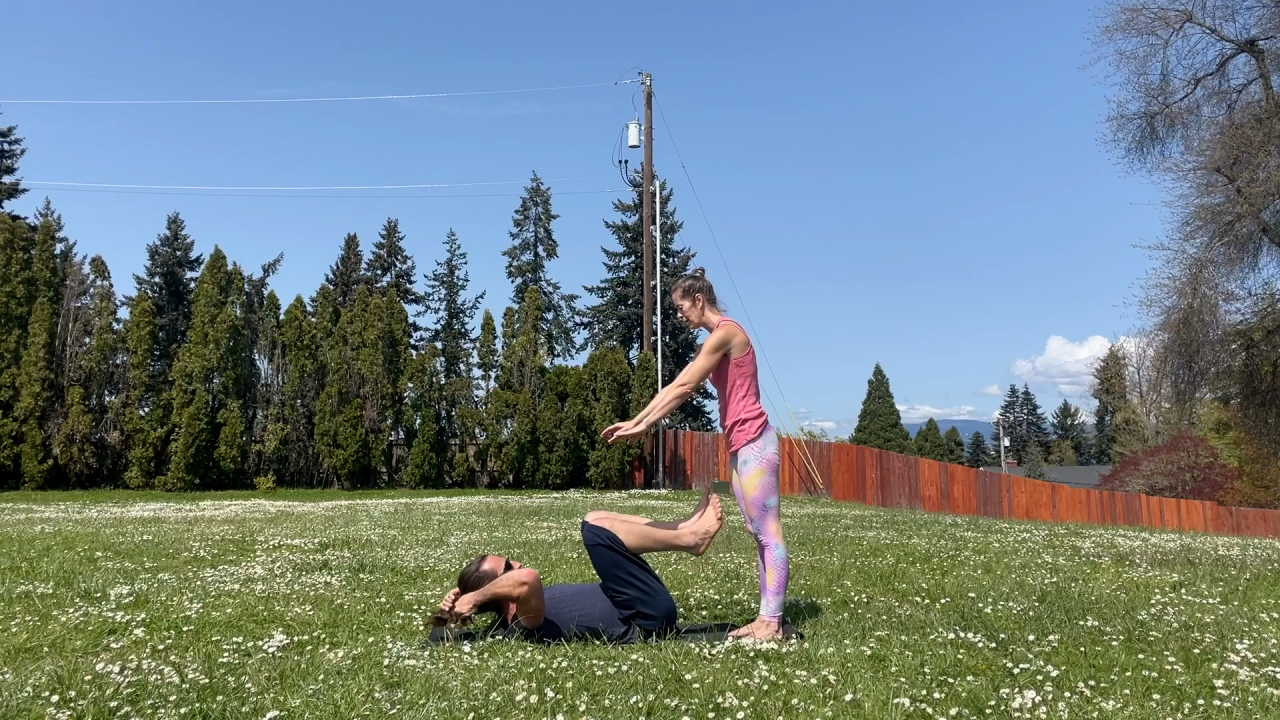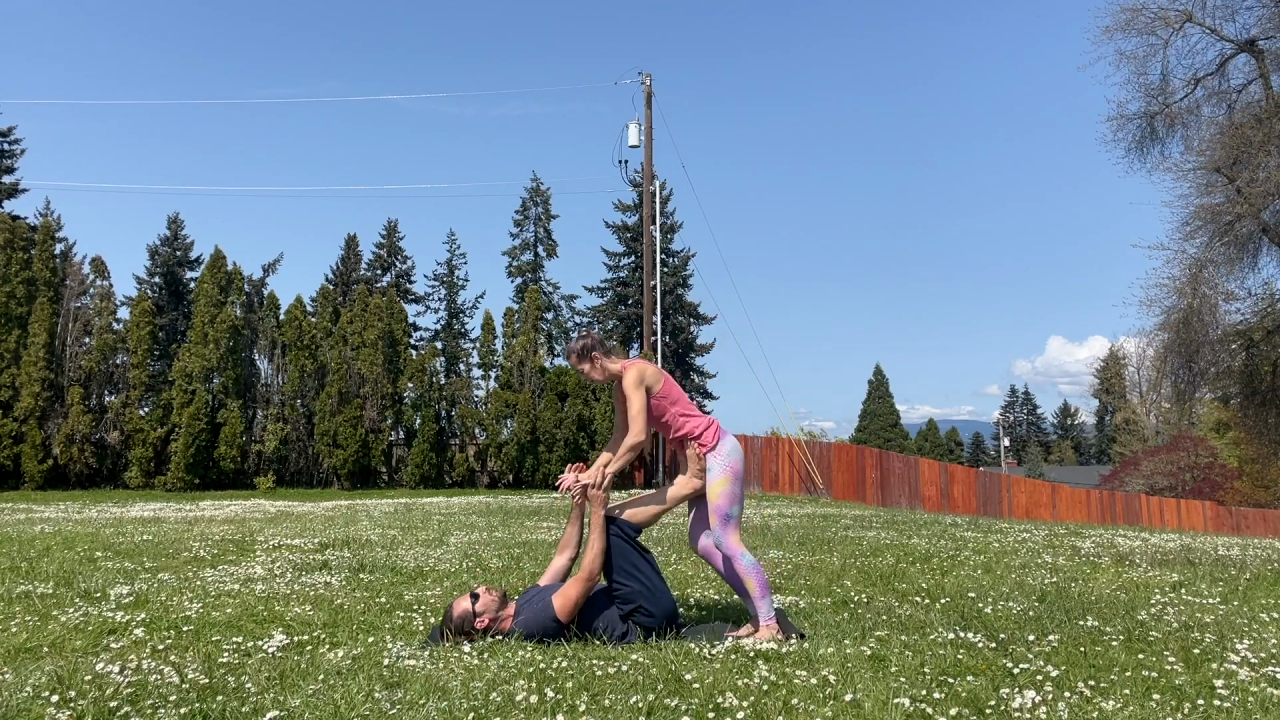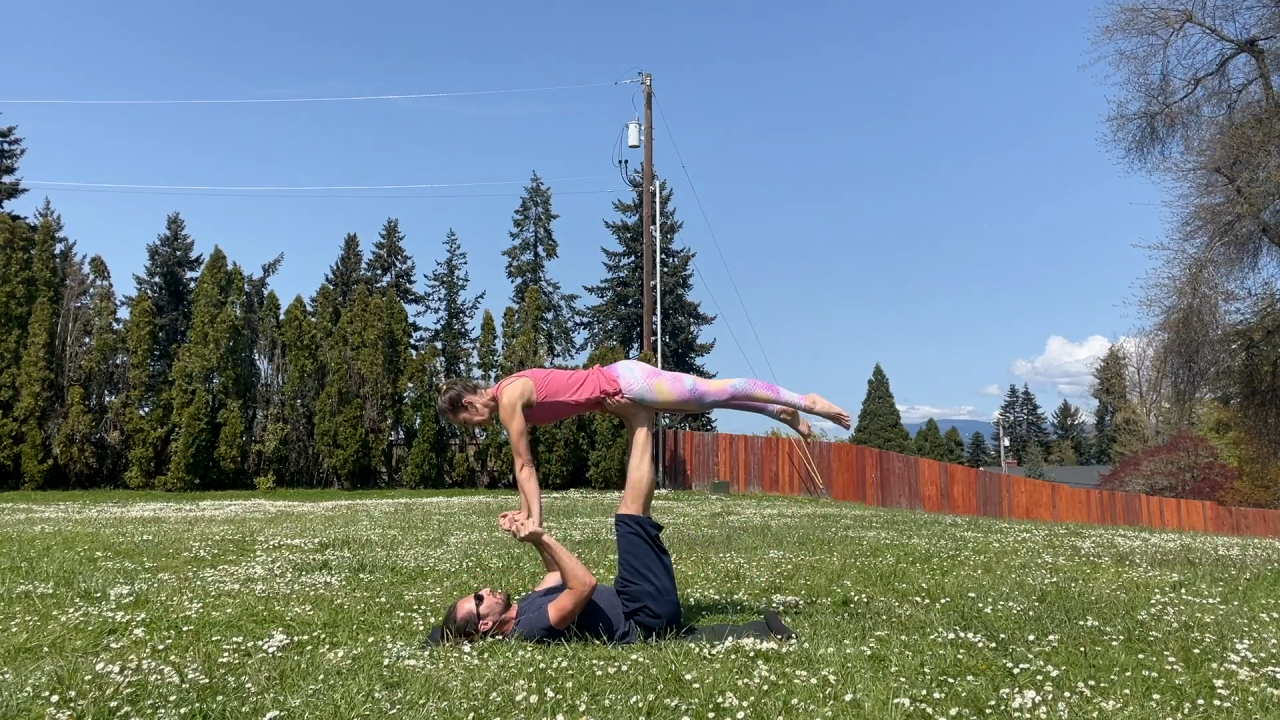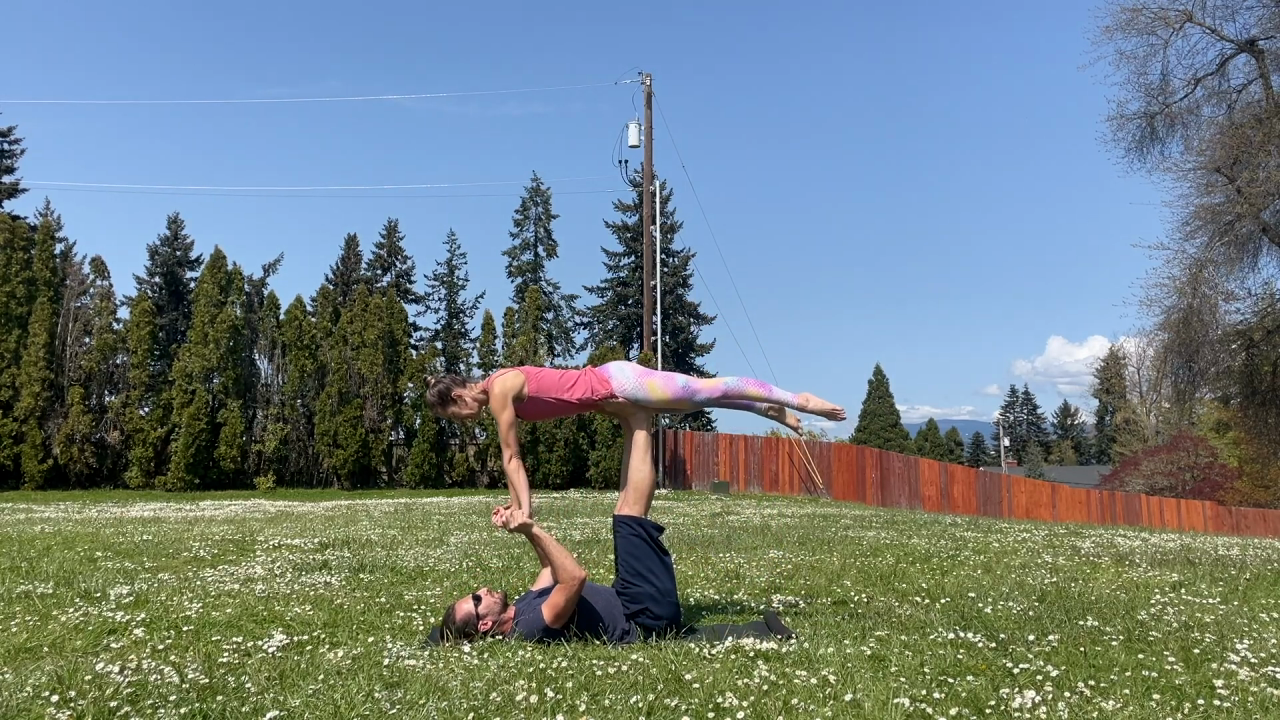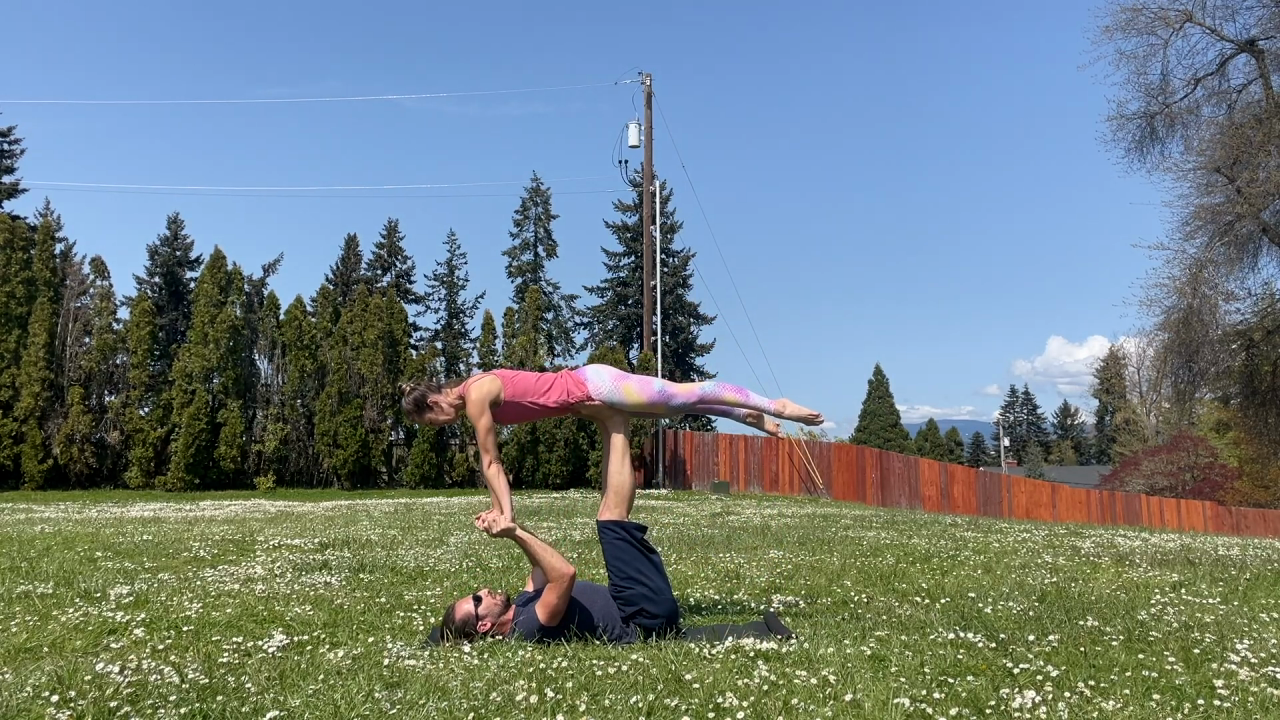
dt=1s
person 1, frame 1
left shoulder: (726, 333)
right shoulder: (716, 341)
left elbow: (685, 389)
right elbow: (676, 385)
left wrist: (644, 426)
right wrist: (635, 421)
left hip: (754, 441)
right hip: (742, 444)
left knee: (768, 531)
right knee: (758, 531)
left ankle: (772, 621)
right ankle: (766, 617)
person 1, frame 2
left shoulder: (633, 374)
right shoulder: (620, 385)
left elbow: (637, 438)
right elbow: (618, 440)
left wrist: (603, 478)
right wrist: (590, 474)
left hip: (717, 451)
right hip: (700, 458)
left knee: (727, 542)
right knee: (703, 543)
left ankle: (769, 624)
right ankle: (758, 617)
person 1, frame 3
left shoulder: (509, 398)
right shoulder: (509, 398)
left elbow: (524, 465)
right elbow: (524, 464)
left wrist: (536, 521)
right wrist: (526, 513)
left hip: (623, 385)
right hip: (618, 388)
left knee: (716, 392)
right knee: (712, 398)
left ankle: (806, 401)
right ankle: (782, 412)
person 1, frame 4
left shoulder: (500, 389)
right shoulder: (500, 395)
left elbow: (511, 457)
right elbow: (512, 457)
left wrist: (526, 510)
right wrist: (516, 507)
left hip: (615, 384)
right hip: (611, 392)
left knee: (707, 391)
right knee: (702, 396)
left ankle: (797, 400)
right ankle: (772, 409)
person 1, frame 5
left shoulder: (476, 394)
right shoulder: (476, 396)
left elbow: (490, 461)
right elbow: (491, 461)
left wrist: (508, 513)
right wrist: (499, 509)
left hip: (592, 387)
right hip: (586, 398)
left knee: (684, 396)
right knee: (680, 405)
left ankle: (774, 405)
right ankle: (751, 416)
person 2, frame 1
left shoulder: (513, 617)
right shoulder: (528, 624)
right elbow: (526, 579)
left wrist: (461, 592)
right wrist: (474, 597)
left hip: (644, 617)
right hip: (648, 619)
left knee: (600, 525)
right knee: (596, 526)
left ankle: (684, 531)
right ankle: (687, 537)
person 2, frame 2
left shoulder: (525, 603)
right shoulder: (531, 624)
left elbow: (564, 555)
right elbow: (588, 575)
left wrist: (579, 502)
right wrist: (596, 511)
left hip: (645, 618)
right hip: (646, 619)
right knee: (611, 521)
person 2, frame 3
left shoulder: (524, 609)
right shoulder: (532, 627)
left elbow: (559, 572)
right elbow: (585, 584)
left wrist: (533, 535)
right wrist: (540, 537)
left hip: (647, 621)
right hip: (647, 618)
right knee: (630, 514)
person 2, frame 4
left shoulder: (523, 608)
right shoulder: (531, 626)
left elbow: (553, 567)
right elbow: (575, 577)
left wrist: (524, 529)
right wrist: (534, 530)
left hip: (644, 621)
right hip: (647, 618)
right knee: (629, 515)
person 2, frame 5
left shoulder: (521, 608)
right shoulder: (529, 628)
left elbow: (544, 567)
right elbow: (565, 574)
left wrist: (513, 531)
right wrist: (517, 533)
left hip: (647, 623)
right hip: (645, 619)
right knee: (611, 518)
